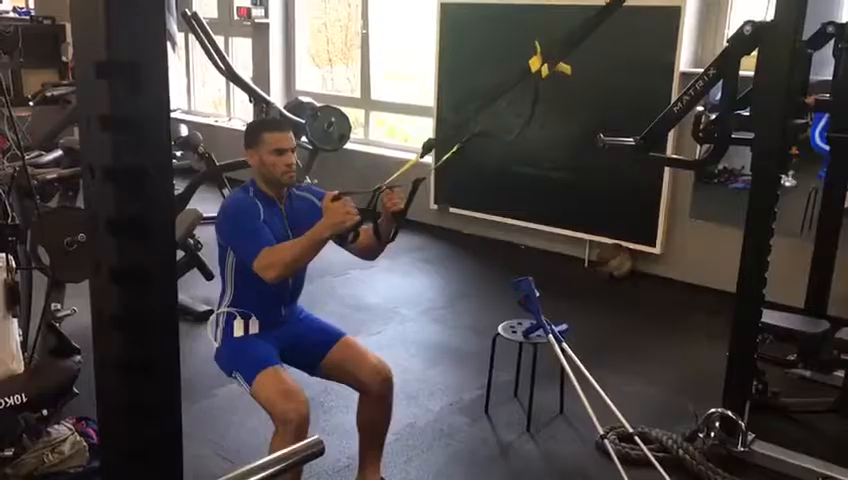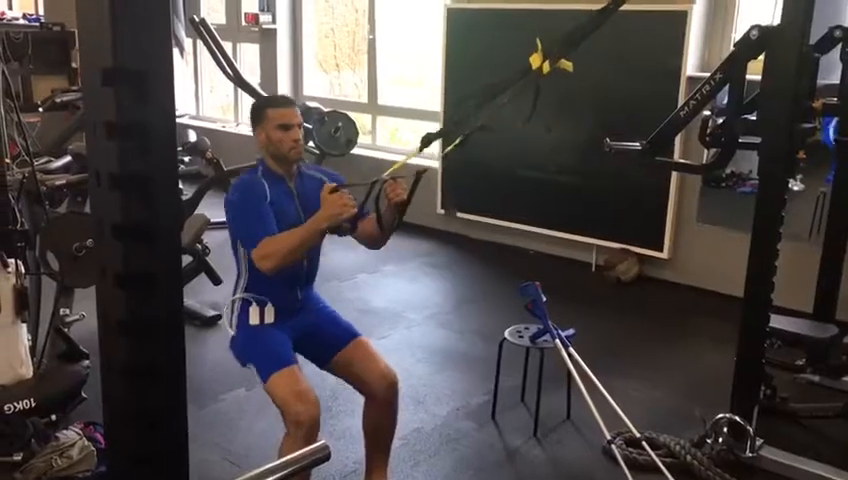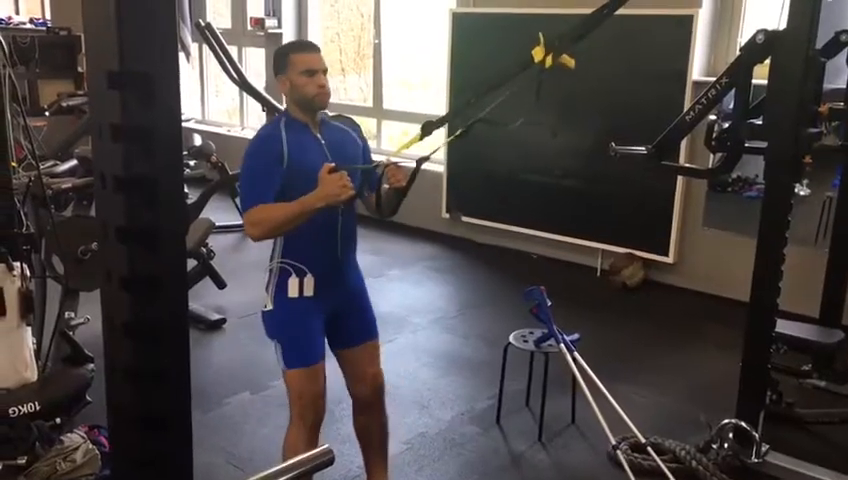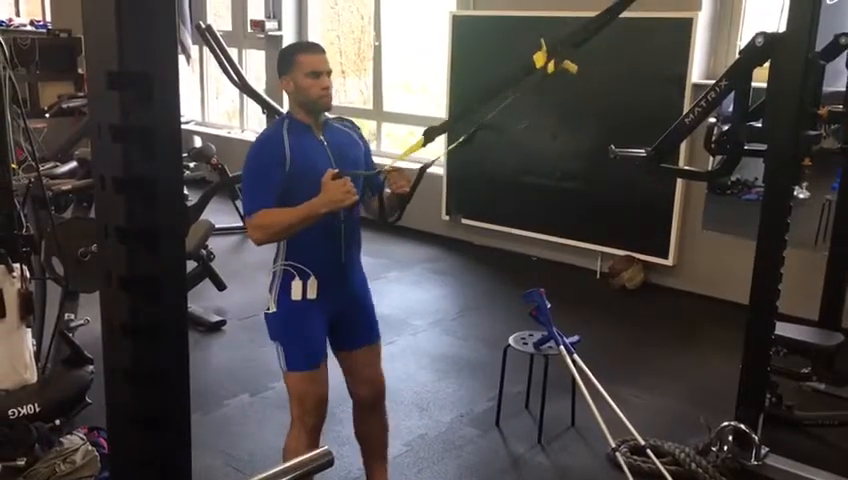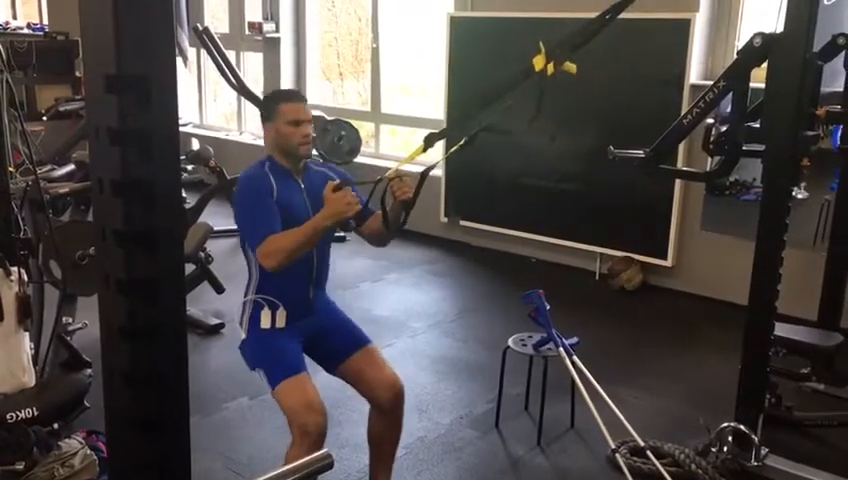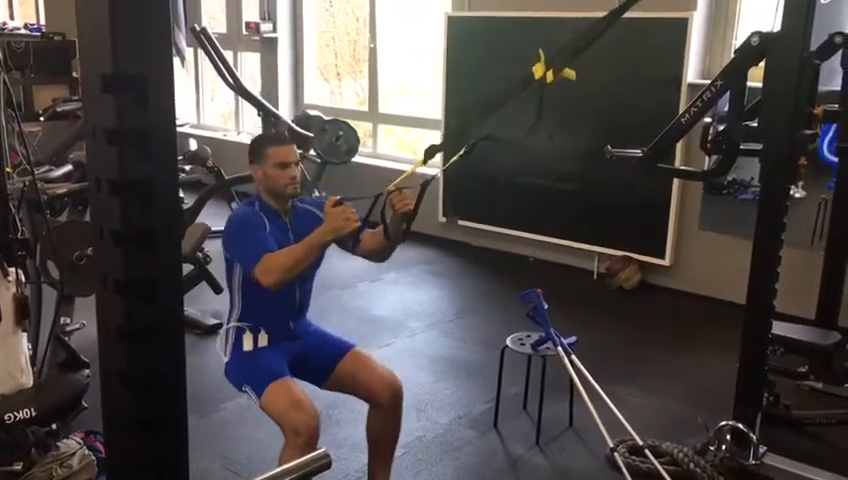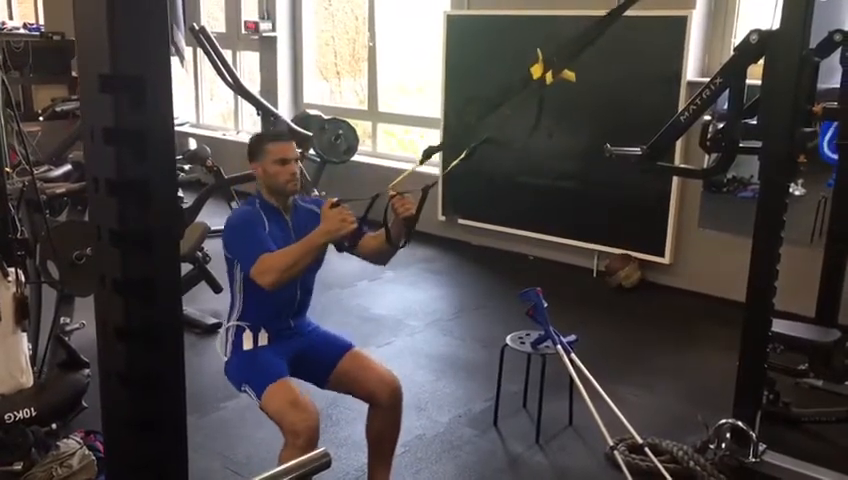
dt=0.5s
person 1, frame 1
left shoulder: (308, 198)
right shoulder: (239, 208)
left elbow: (366, 248)
right elbow: (270, 269)
left wrist: (388, 219)
right wrist: (327, 227)
left hip: (292, 318)
right hip: (243, 330)
left knee: (378, 378)
right knee: (293, 412)
person 1, frame 2
left shoulder: (321, 179)
right shoulder: (247, 191)
left elbow: (371, 238)
right elbow: (268, 259)
left wrist: (392, 209)
right wrist: (324, 219)
left hip: (308, 306)
right hip: (259, 318)
left knee: (384, 384)
right knee: (304, 414)
person 1, frame 3
left shoulder: (348, 134)
right shoulder: (270, 143)
left elbow: (377, 206)
right elbow: (255, 225)
left wrist: (393, 188)
right wrist: (318, 198)
left hip: (347, 281)
right hip: (297, 288)
left knee: (369, 392)
right knee: (308, 410)
person 1, frame 4
left shoulder: (350, 136)
right shoulder: (272, 146)
left elbow: (376, 209)
right elbow: (258, 229)
left wrist: (395, 194)
right wrist: (321, 203)
left hip: (351, 284)
right hip: (300, 291)
left knee: (371, 395)
right knee: (309, 414)
person 1, frame 5
left shoulder: (328, 177)
right shoulder: (255, 184)
left elbow: (377, 235)
right elbow: (271, 257)
left wrist: (397, 206)
right wrist: (327, 217)
left hip: (319, 309)
right hip: (270, 319)
left knee: (389, 392)
right knee: (311, 423)
person 1, frame 6
left shoulder: (314, 210)
right shoulder: (244, 221)
left elbow: (375, 250)
right elbow: (270, 274)
left wrist: (397, 220)
right wrist: (327, 233)
left hip: (301, 332)
right hip: (253, 344)
left knee: (388, 390)
right knee: (304, 424)
person 1, frame 7
left shoulder: (316, 209)
right shoulder: (245, 221)
left elbow: (376, 253)
right elbow: (267, 275)
left wrist: (399, 223)
right wrist: (322, 235)
left hip: (302, 330)
right hip: (253, 341)
left knee: (387, 390)
right knee: (303, 424)
